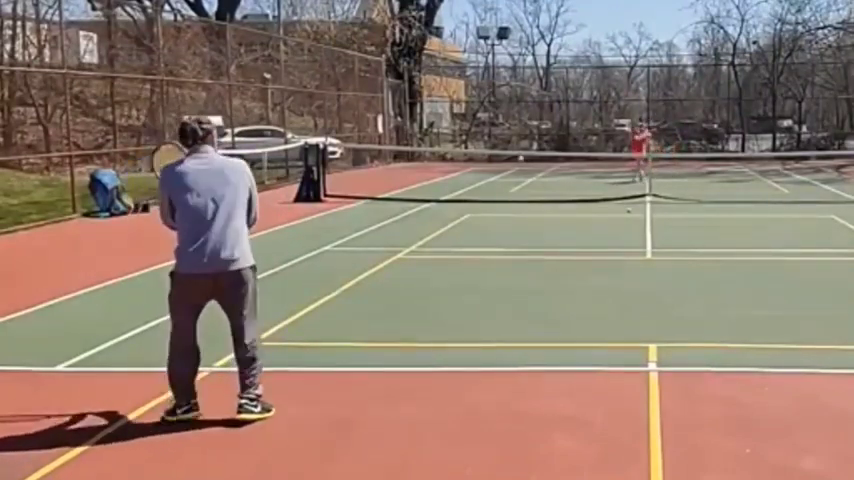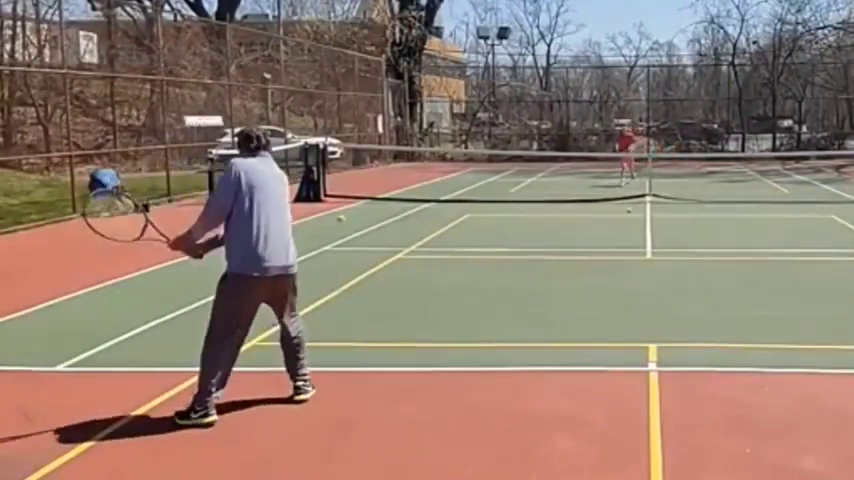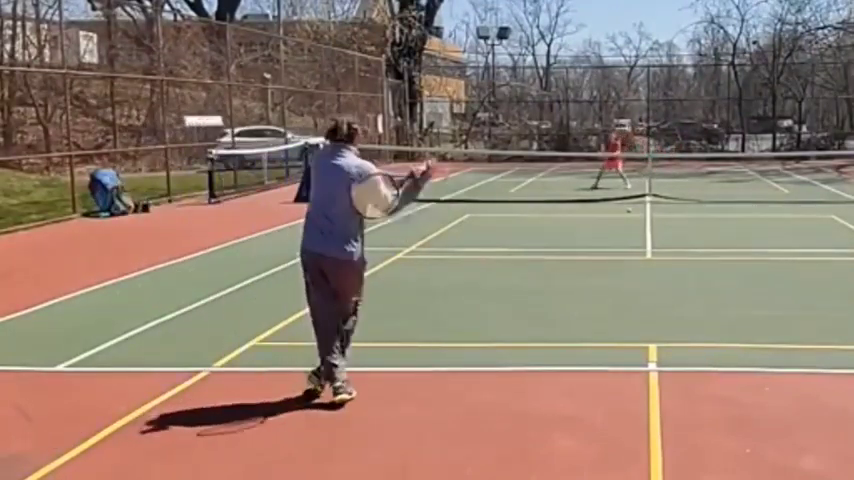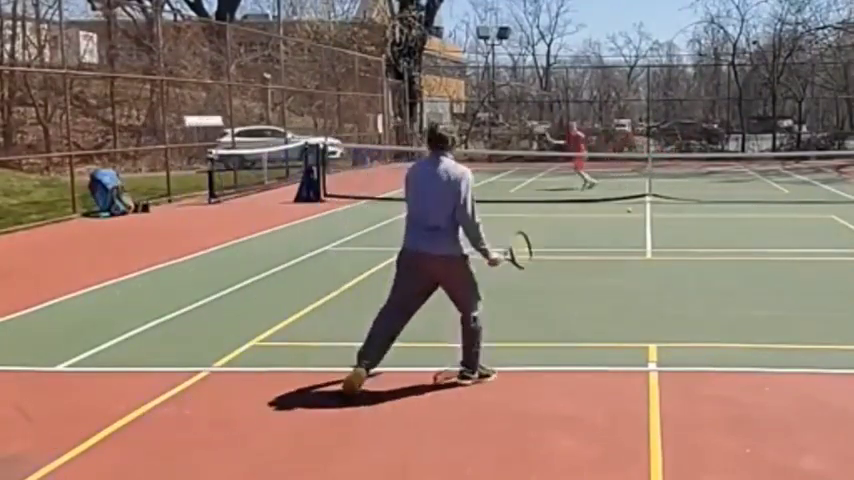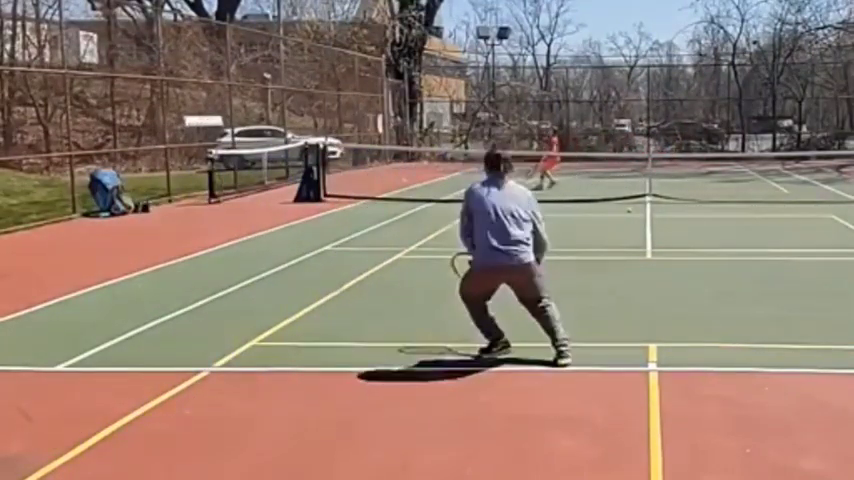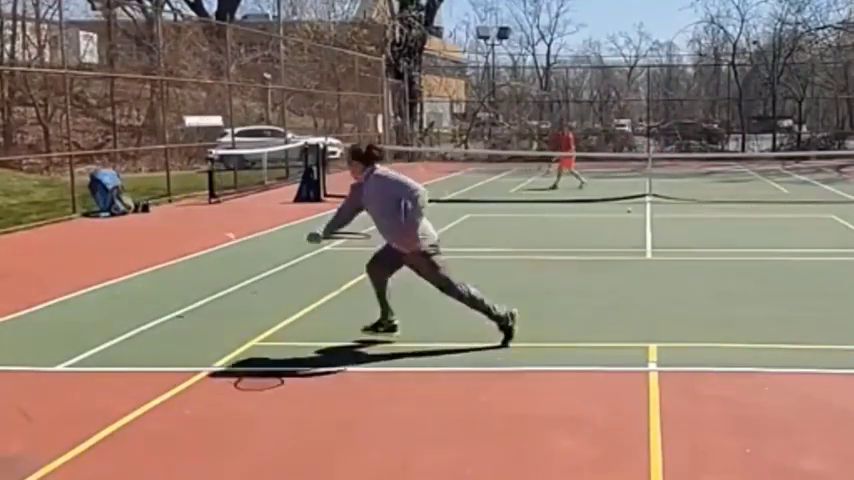
dt=0.5s
person 1, frame 1
left shoulder: (172, 174)
right shoulder: (239, 168)
left elbow: (169, 220)
right elbow: (252, 217)
left hip: (191, 267)
right hip: (236, 264)
left knee: (183, 335)
right knee: (245, 334)
left ankle: (185, 402)
right ankle: (249, 398)
person 1, frame 2
left shoulder: (237, 168)
right shoulder: (279, 176)
left elbow: (214, 216)
left wrist: (188, 238)
right wrist: (205, 245)
left hip: (247, 269)
right hip: (285, 266)
left knee: (222, 336)
right knee: (290, 324)
left ankle: (204, 404)
right ankle: (301, 381)
person 1, frame 3
left shoulder: (320, 158)
right shoulder: (364, 170)
left wrist: (406, 180)
right wrist: (418, 183)
left hip: (312, 251)
right hip: (345, 255)
left knee: (324, 319)
right knee: (346, 317)
left ankle: (334, 379)
right ankle: (325, 372)
person 1, frame 4
left shoulder: (414, 172)
right shoulder: (460, 174)
right elbow: (468, 219)
right wrist: (487, 253)
left hip: (413, 252)
right hip: (448, 255)
left knee: (393, 312)
right knee: (471, 307)
left ankle: (362, 366)
right ankle: (470, 368)
person 1, frame 5
left shoulder: (474, 192)
right shoulder: (525, 194)
left elbow: (465, 232)
right elbow: (541, 239)
right wrist: (533, 265)
left hip: (487, 264)
right hip: (523, 262)
left knee: (470, 295)
right knee: (541, 304)
left ankle: (497, 341)
right ankle: (563, 348)
person 1, frame 6
left shoulder: (382, 177)
right shoulder: (360, 186)
left elbow: (418, 193)
right elbow: (346, 212)
left wrist: (413, 231)
right wrist: (323, 233)
left hip: (420, 244)
right hip: (399, 245)
left knee: (450, 287)
right knee: (375, 269)
left ankle: (503, 317)
right ankle: (386, 321)
